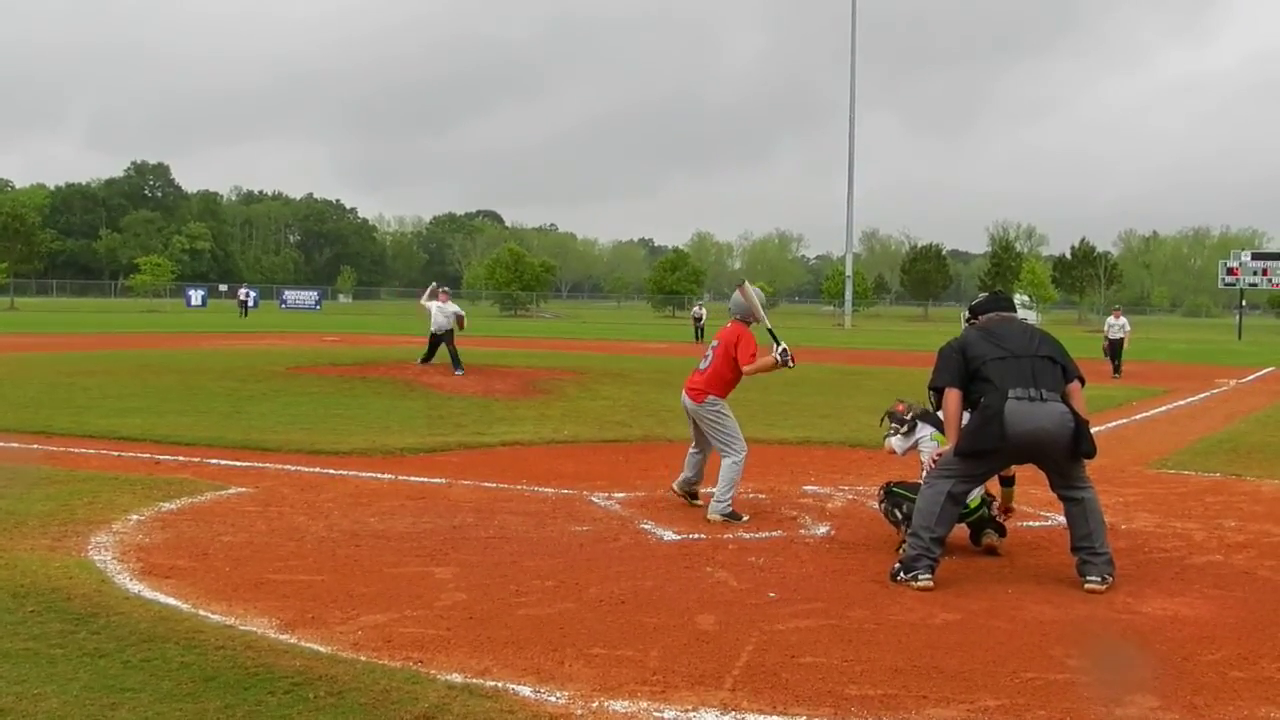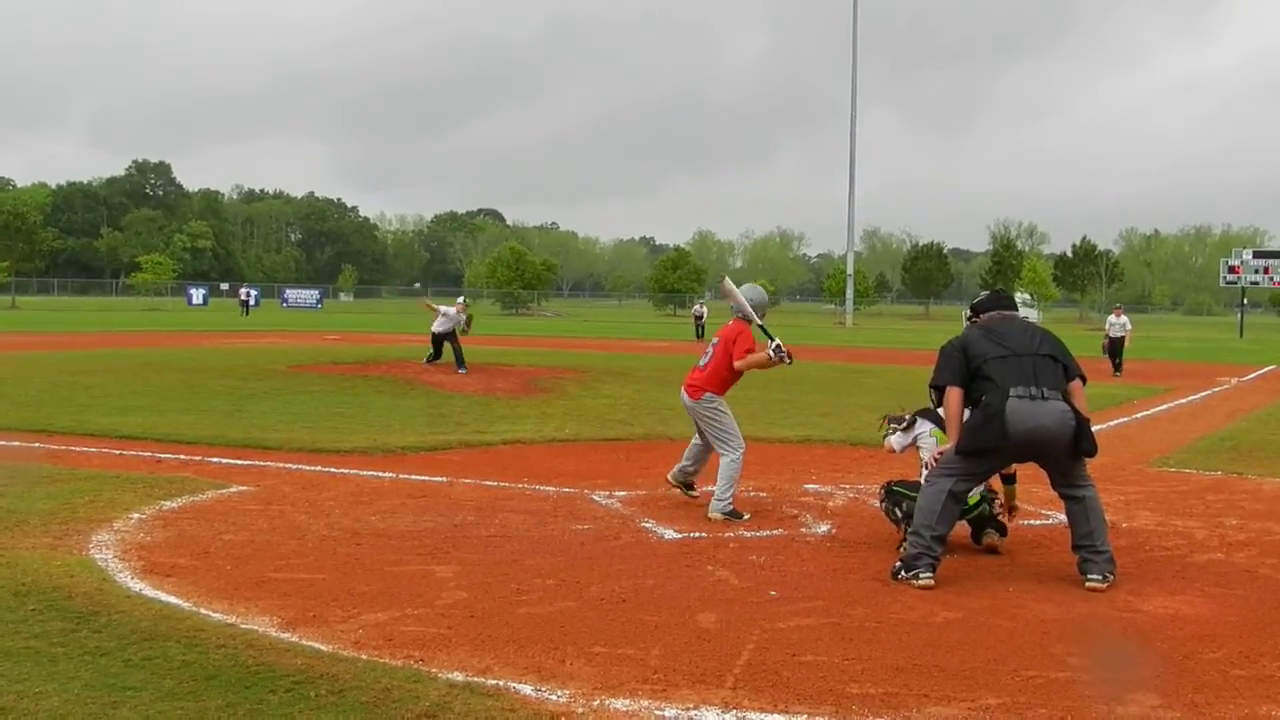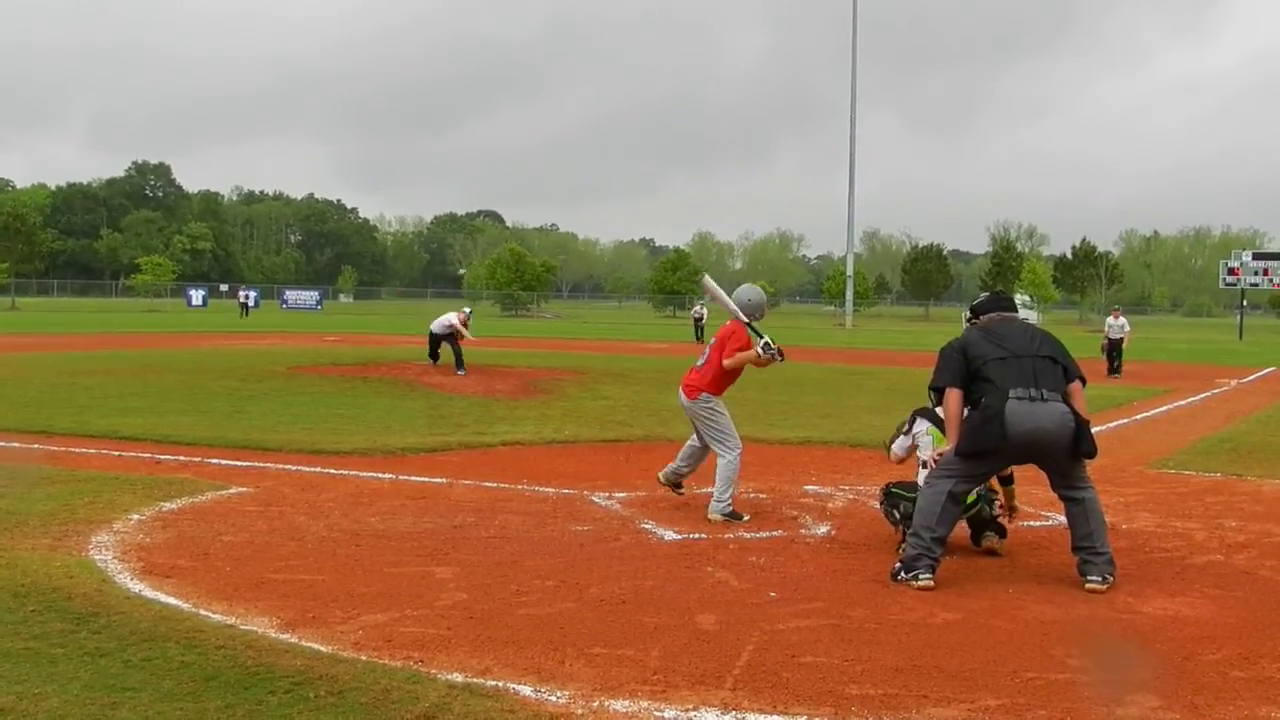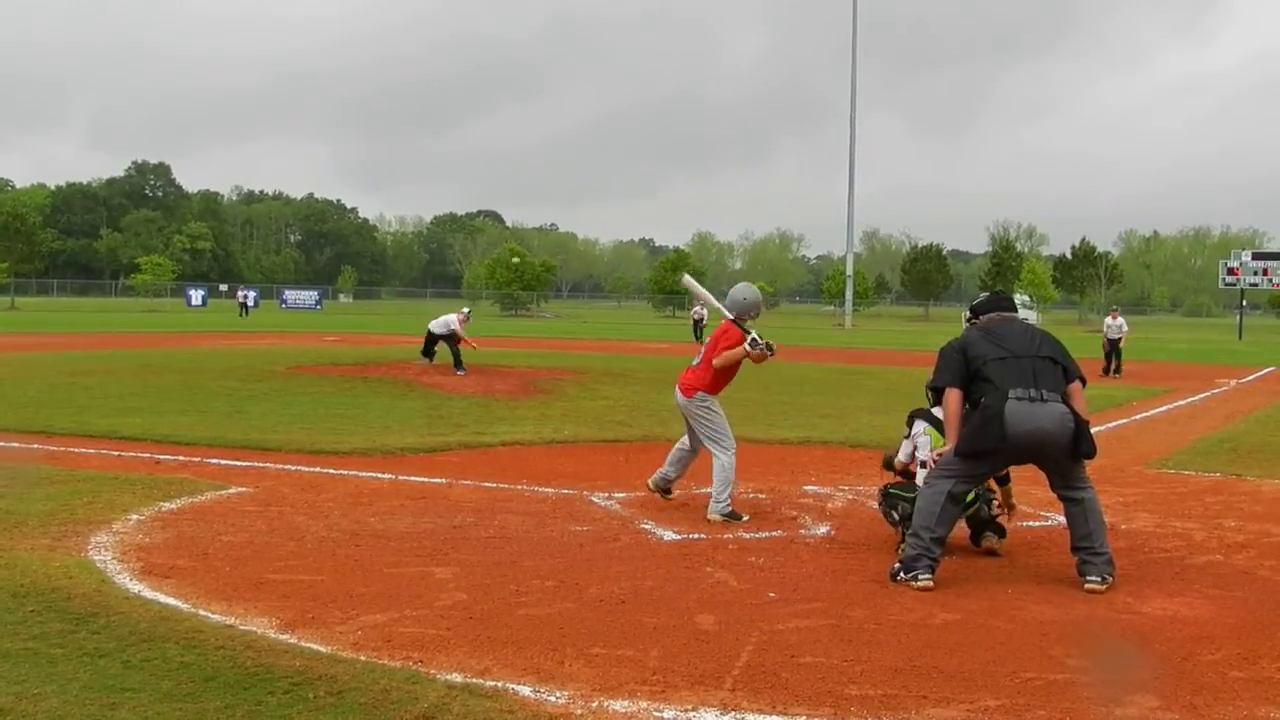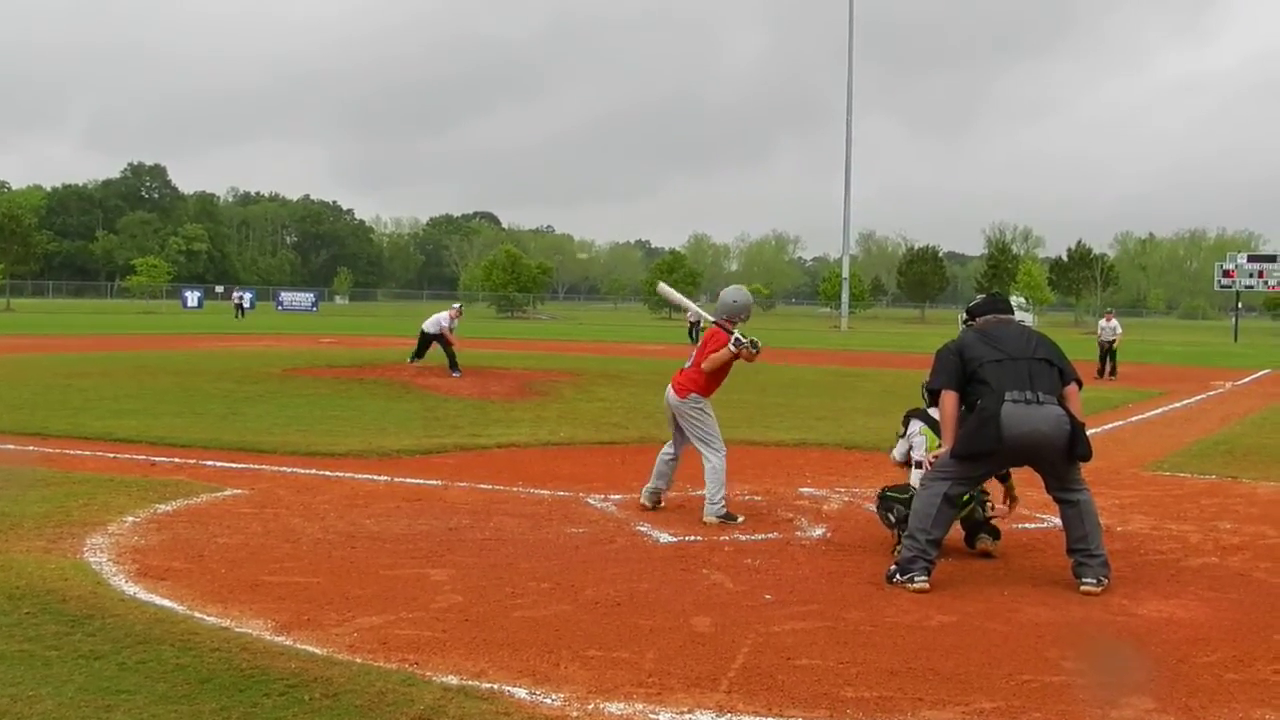
dt=0.1s
person 1, frame 1
left shoulder: (965, 341)
right shoulder: (1044, 337)
left elbow: (952, 393)
right elbow: (1074, 387)
left wrist: (952, 445)
right wrist: (1081, 437)
left hip: (1003, 415)
right hip: (1055, 417)
left knee: (942, 481)
right knee: (1077, 488)
left ankle: (917, 566)
right ankle: (1097, 569)
person 1, frame 2
left shoulder: (966, 339)
right shoulder: (1045, 336)
left elbow: (953, 391)
right elbow: (1075, 385)
left wrist: (953, 444)
right wrist: (1081, 436)
left hip: (1005, 414)
right hip: (1056, 415)
left knee: (943, 479)
right knee: (1079, 487)
left ankle: (918, 565)
right ankle: (1098, 568)
person 1, frame 3
left shoulder: (966, 341)
right shoulder: (1045, 337)
left elbow: (953, 393)
right elbow: (1075, 387)
left wrist: (953, 445)
right wrist: (1082, 437)
left hip: (1004, 415)
right hip: (1056, 416)
left knee: (942, 480)
right knee: (1078, 488)
left ankle: (918, 566)
right ankle: (1097, 569)
person 1, frame 4
left shoulder: (966, 340)
right shoulder: (1045, 337)
left elbow: (953, 392)
right elbow: (1074, 387)
left wrist: (952, 445)
right wrist: (1080, 438)
left hip: (1003, 416)
right hip: (1056, 417)
left knee: (942, 481)
right knee: (1078, 488)
left ankle: (917, 566)
right ankle: (1098, 570)
person 1, frame 5
left shoulder: (962, 342)
right shoulder: (1041, 339)
left elbow: (949, 395)
right elbow: (1071, 389)
left wrist: (948, 447)
right wrist: (1077, 439)
left hip: (999, 418)
right hip: (1052, 419)
left knee: (938, 483)
right knee: (1073, 491)
left ankle: (913, 568)
right ankle: (1093, 572)
person 2, frame 1
left shoulder: (726, 330)
right shoulder: (743, 335)
left elbow: (745, 364)
right elbow: (748, 368)
left wrist: (778, 361)
right wrist: (776, 357)
left hip: (690, 393)
right hip: (707, 400)
left knee: (702, 444)
right knee: (735, 452)
left ankle: (686, 485)
right ankle: (720, 508)
person 2, frame 2
left shoulder: (731, 327)
right shoulder: (744, 332)
left elbow: (757, 363)
right elbow: (740, 364)
left wrist: (778, 358)
right wrist: (768, 353)
left hip: (690, 389)
right hip: (706, 396)
left knee: (706, 438)
right knee: (734, 449)
left ankle: (681, 474)
right ankle: (722, 507)
person 2, frame 3
left shoulder: (730, 328)
right shoulder: (739, 332)
left elbow: (754, 361)
right elbow: (729, 363)
left wrist: (770, 355)
right wrist: (759, 350)
left hip: (688, 390)
right hip: (702, 396)
left knee: (705, 439)
right knee: (731, 450)
left ankle: (672, 474)
right ankle: (720, 508)
person 2, frame 4
left shoulder: (728, 328)
right shoulder: (734, 332)
left elbow: (756, 358)
right elbow: (718, 362)
left wrist: (764, 350)
right wrist: (746, 348)
left hip: (685, 389)
right hip: (698, 396)
left knee: (694, 440)
right knee: (725, 450)
left ankle: (661, 480)
right ankle: (720, 508)
person 2, frame 5
left shoulder: (721, 331)
right shoulder: (722, 334)
left elbow: (748, 357)
right elbow: (706, 366)
left wrist: (751, 349)
right wrist: (732, 348)
left hip: (676, 391)
right hip: (690, 397)
left knee: (677, 445)
right knee: (715, 452)
left ankle: (652, 494)
right ankle: (715, 510)
person 3, frame 1
left shoulder: (923, 423)
left elbow: (890, 446)
right elbow: (1005, 468)
left wrist: (897, 422)
right wrist: (1006, 502)
right hip: (971, 507)
left knee: (887, 493)
right ankle: (988, 531)
person 3, frame 2
left shoulder: (922, 420)
left elbow: (889, 446)
right elbow: (1004, 465)
left wrist: (894, 424)
right wrist: (1010, 500)
right hip: (970, 504)
left knee: (888, 491)
right ankle: (989, 531)
person 3, frame 3
left shoulder: (921, 419)
left elbow: (895, 456)
right wrist: (1010, 500)
right hip: (968, 502)
left knee: (888, 494)
right knee: (986, 492)
right ankle: (988, 533)
person 3, frame 4
left shoulder: (919, 420)
left elbow: (901, 465)
right wrist: (1007, 498)
right hip: (966, 502)
left knee: (888, 494)
right knee: (984, 492)
right ankle: (988, 533)
person 3, frame 5
left shoulder: (915, 420)
left elbow: (897, 460)
right wrist: (1010, 491)
right hip: (960, 502)
left knee: (885, 498)
right knee: (978, 493)
right ankle: (982, 534)
